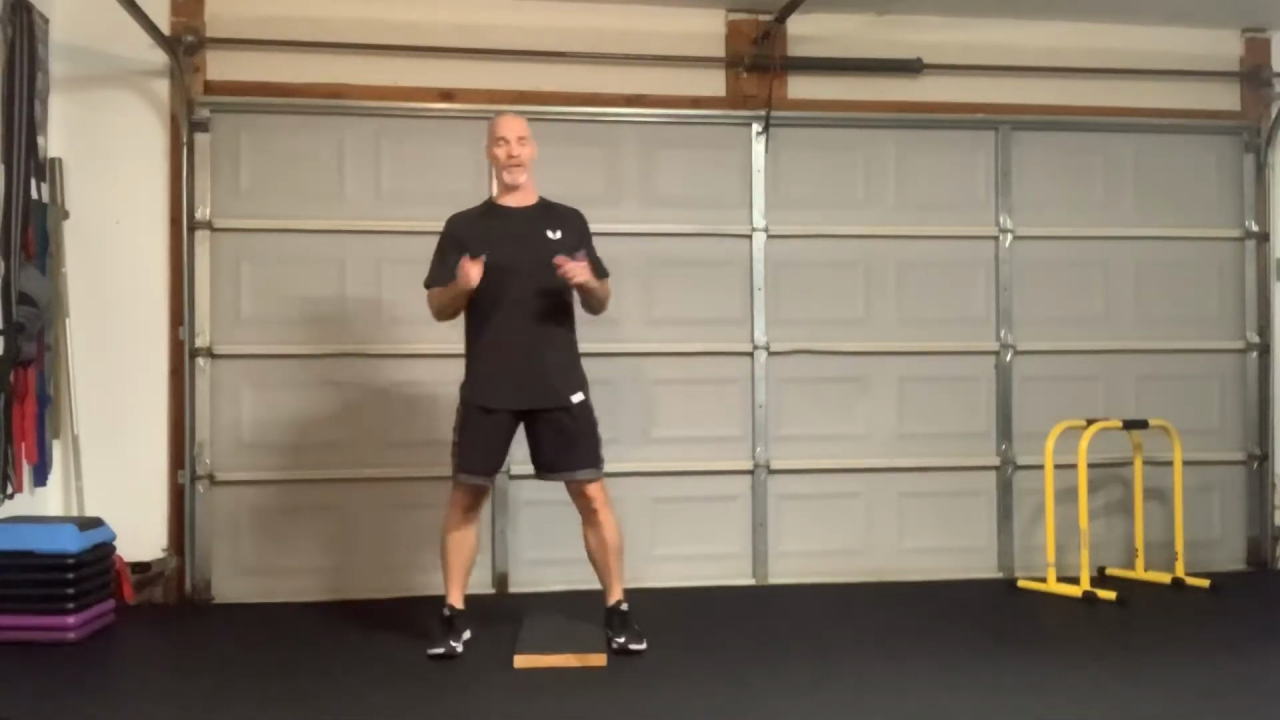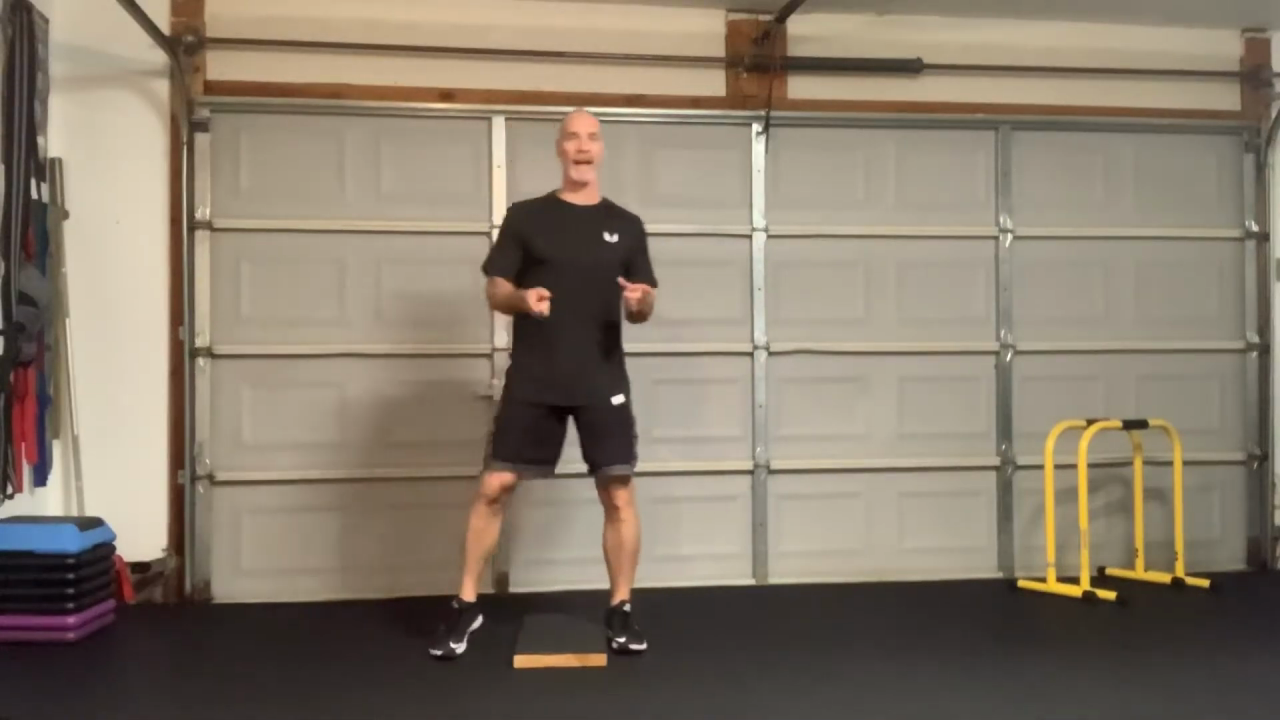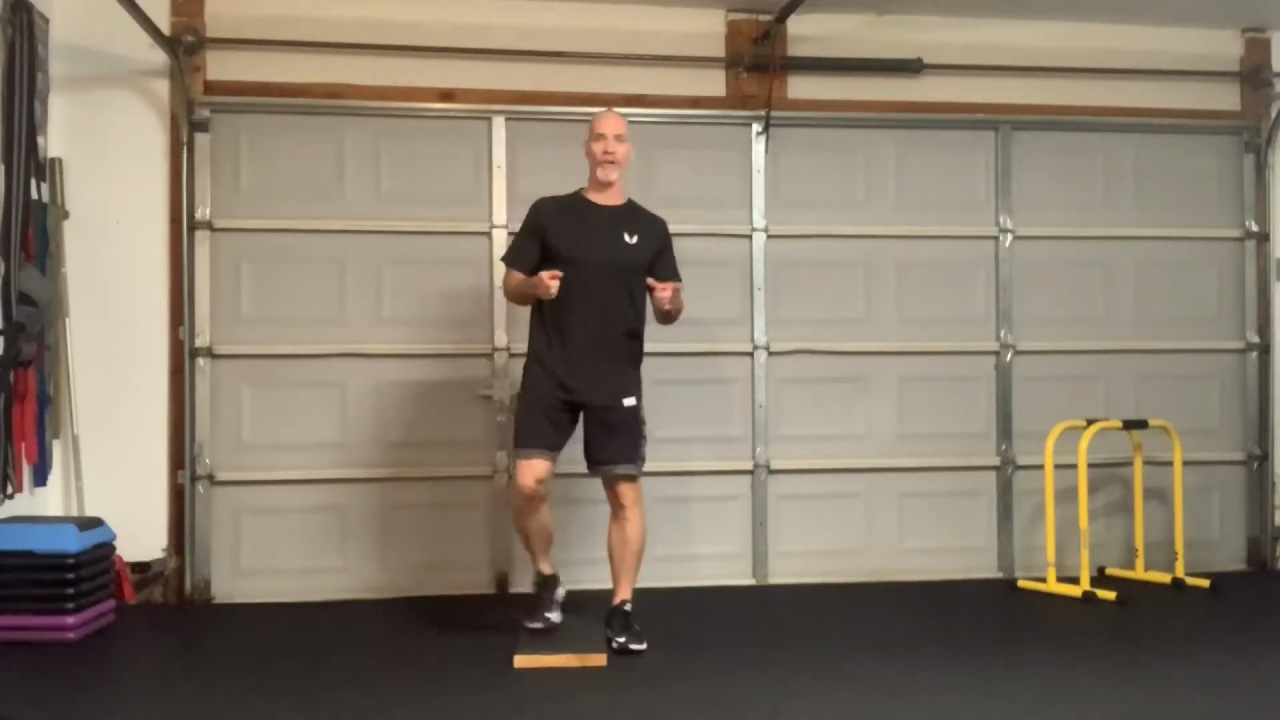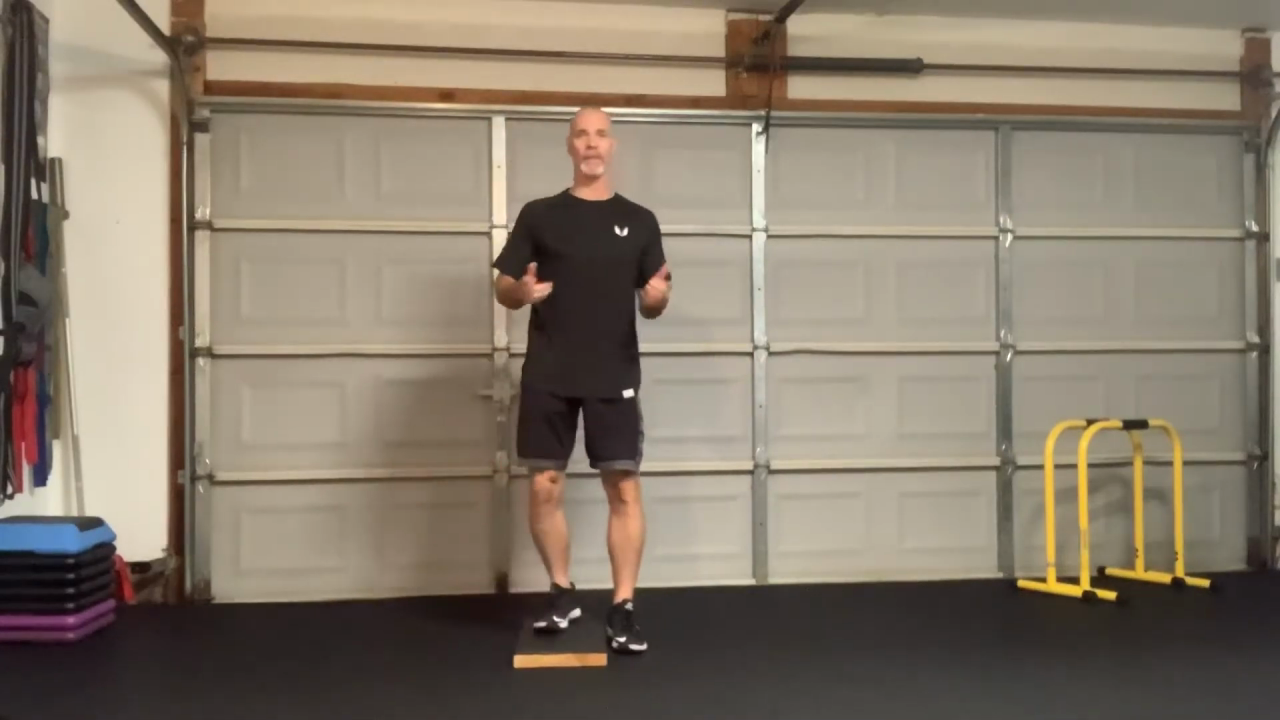
dt=0.3s
person 1, frame 1
left shoulder: (568, 221)
right shoulder: (464, 226)
left elbow: (598, 303)
right elbow: (439, 306)
left wrist: (589, 283)
right wrist: (462, 286)
left hip: (560, 384)
right hip: (488, 388)
left knee: (592, 495)
right knee: (465, 498)
left ankle: (617, 609)
right ankle: (454, 614)
person 1, frame 2
left shoulder: (626, 226)
right shoulder: (525, 216)
left elbow: (643, 303)
right elbow: (494, 291)
left wrist: (641, 303)
right wrist: (522, 300)
left hip: (603, 380)
right hip: (533, 380)
left knee: (619, 493)
right knee: (494, 488)
left ankle: (621, 610)
right ankle: (465, 607)
person 1, frame 3
left shoulder: (651, 228)
right shoulder: (549, 213)
left elbow: (669, 306)
right elbow: (510, 284)
left wrist: (670, 303)
right wrist: (534, 286)
left hip: (617, 379)
right hip: (549, 374)
left knee: (625, 494)
right knee: (528, 483)
left ankle: (621, 609)
right ankle: (547, 580)
person 1, frame 4
left shoulder: (639, 220)
right shoulder: (538, 214)
left elbow: (652, 298)
right elbow: (502, 282)
left wrist: (657, 298)
right wrist: (520, 292)
left hip: (614, 376)
right hip: (547, 376)
left knee: (624, 489)
right knee: (544, 488)
left ankle: (622, 608)
right ankle: (562, 593)
